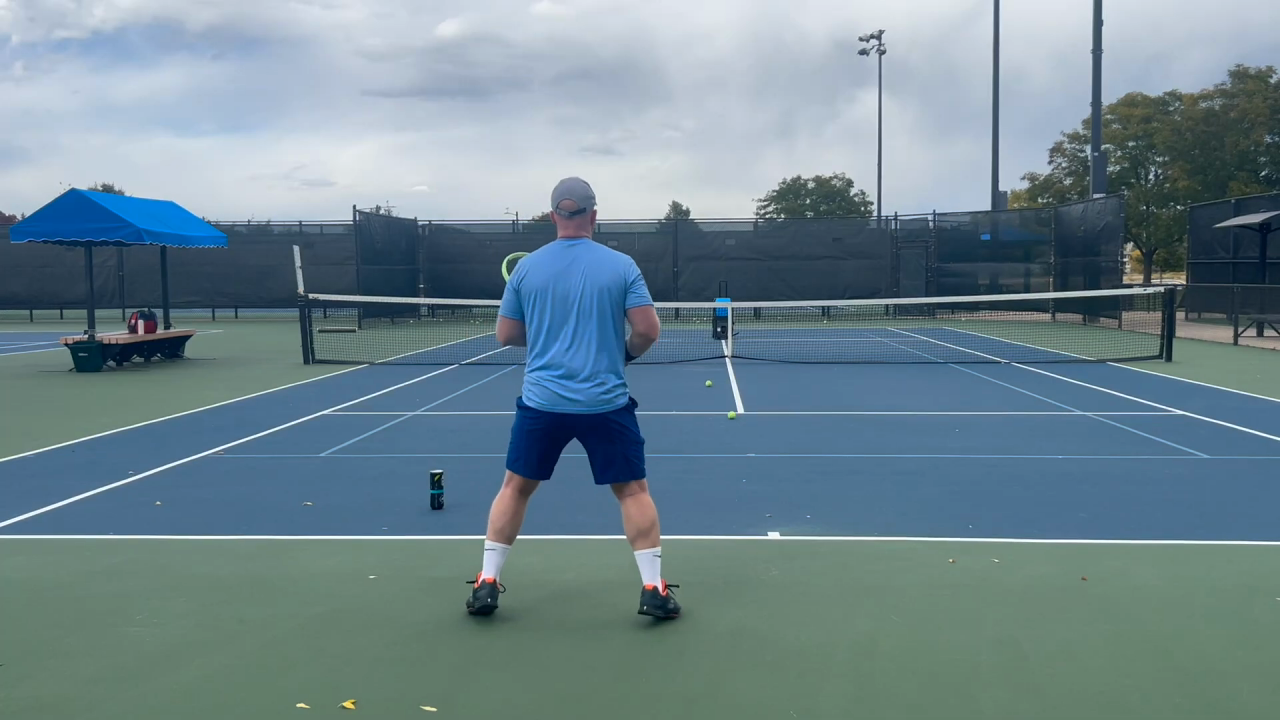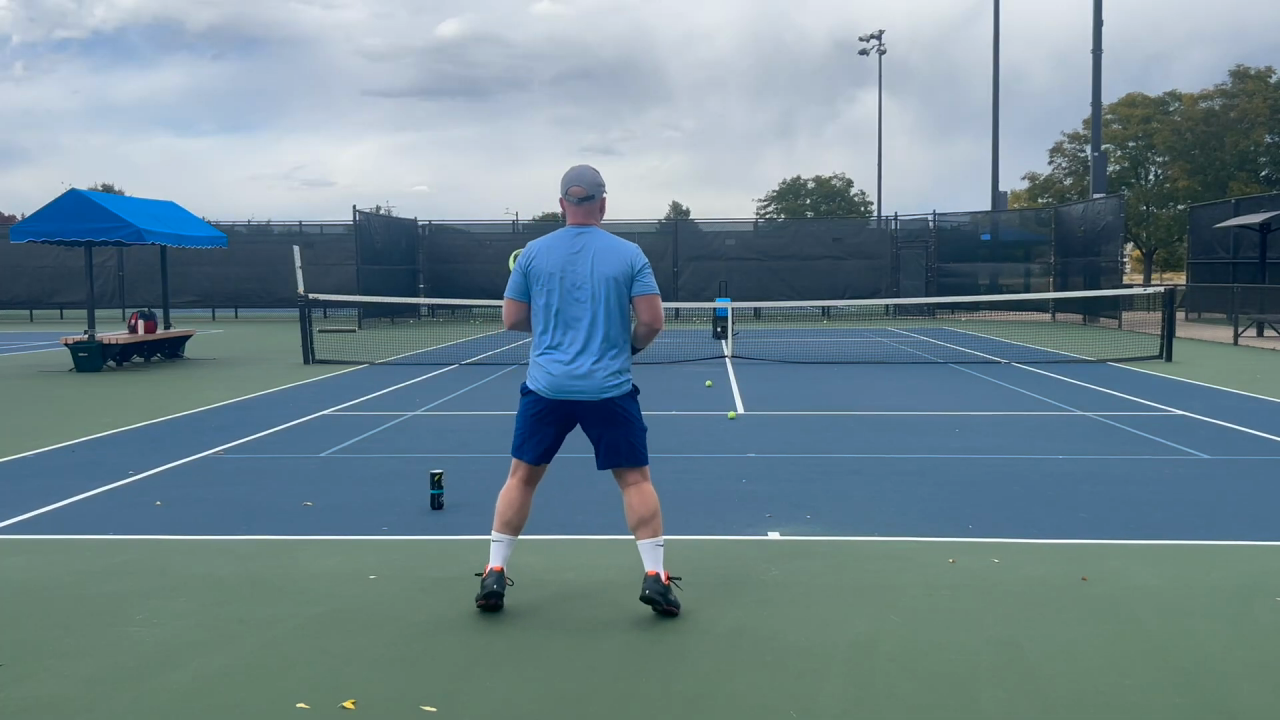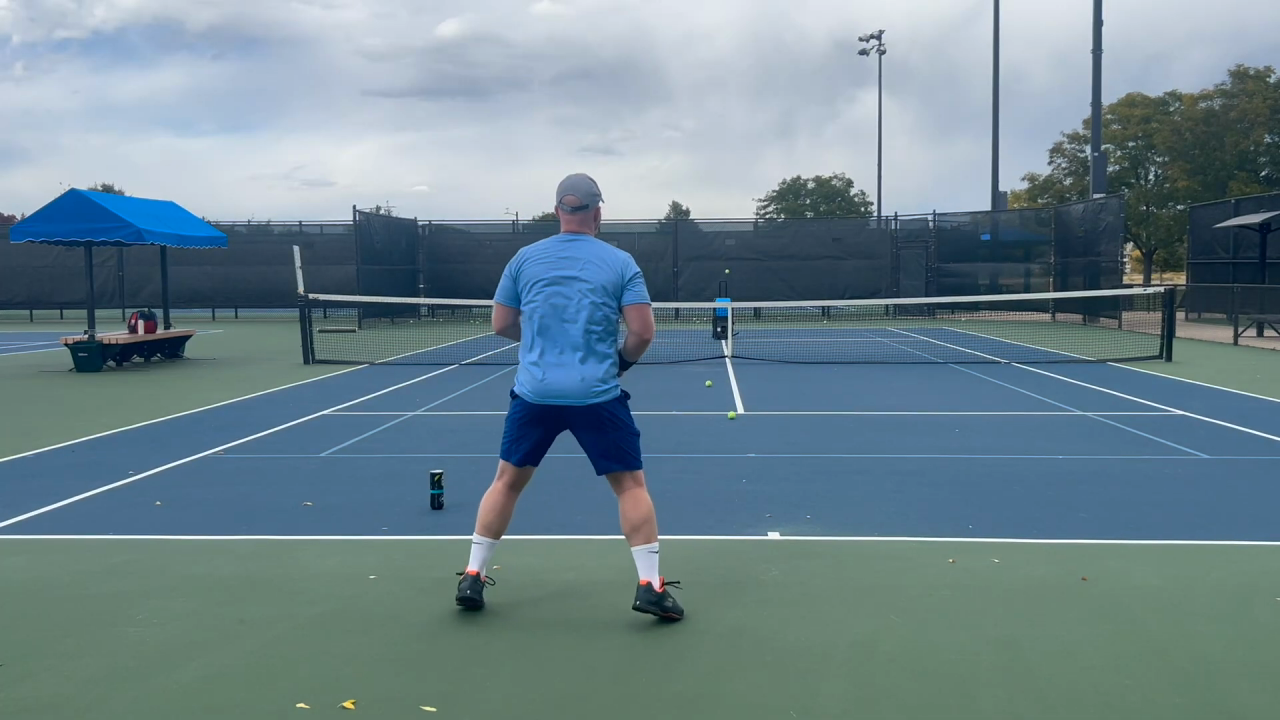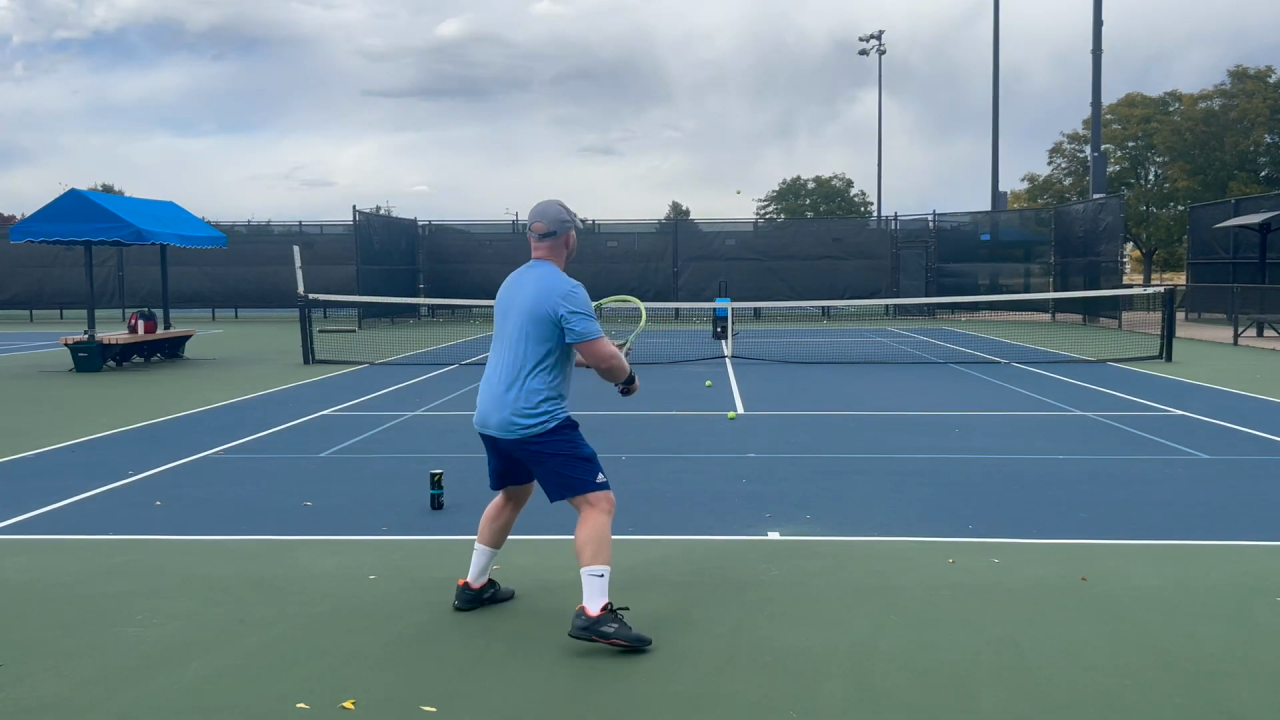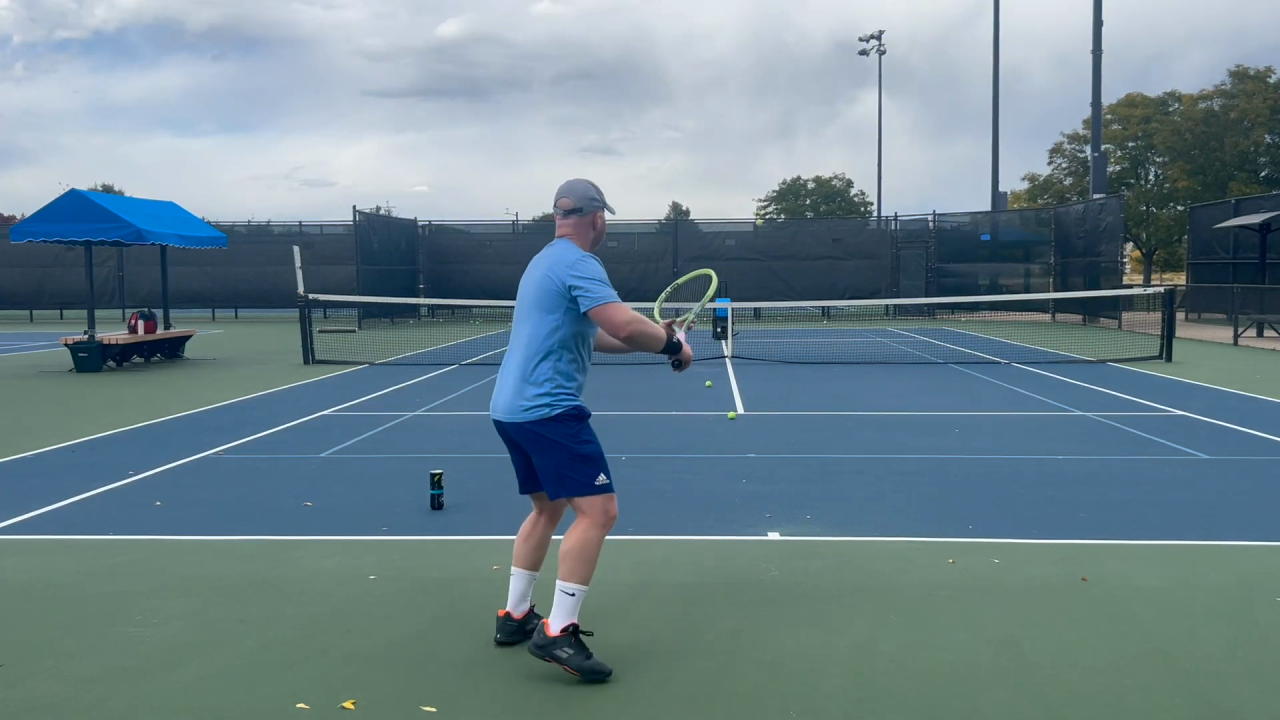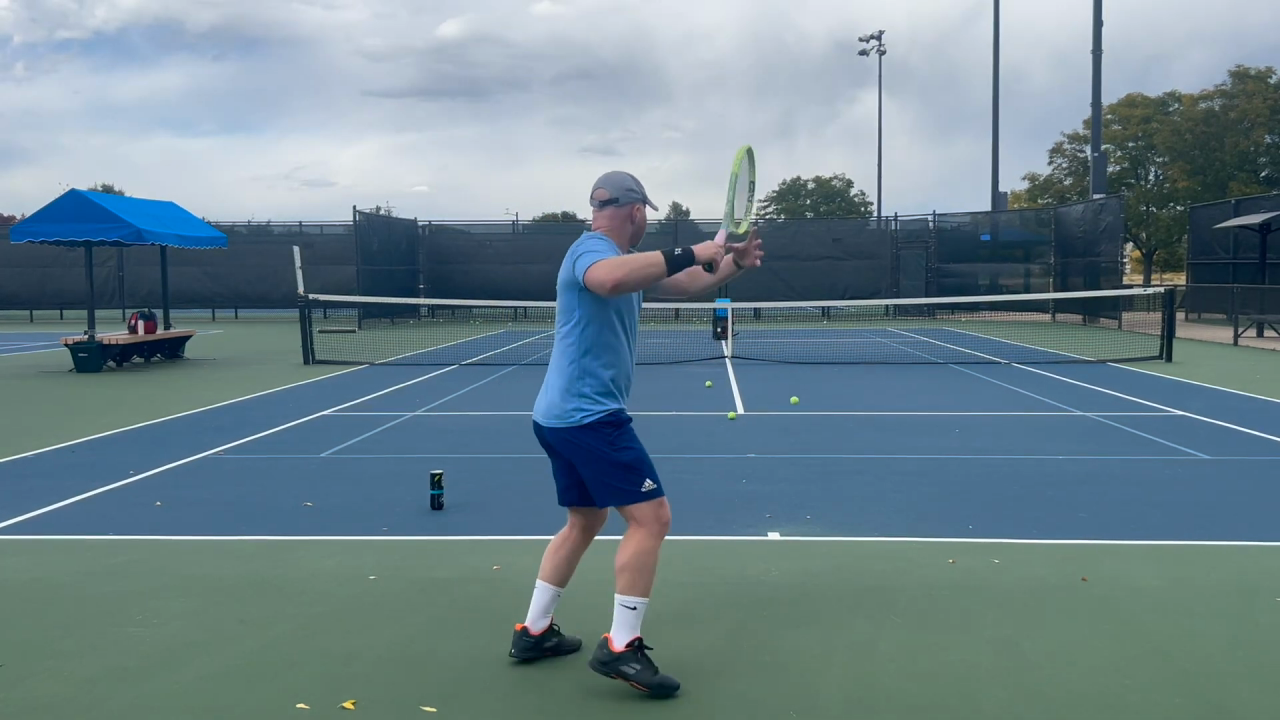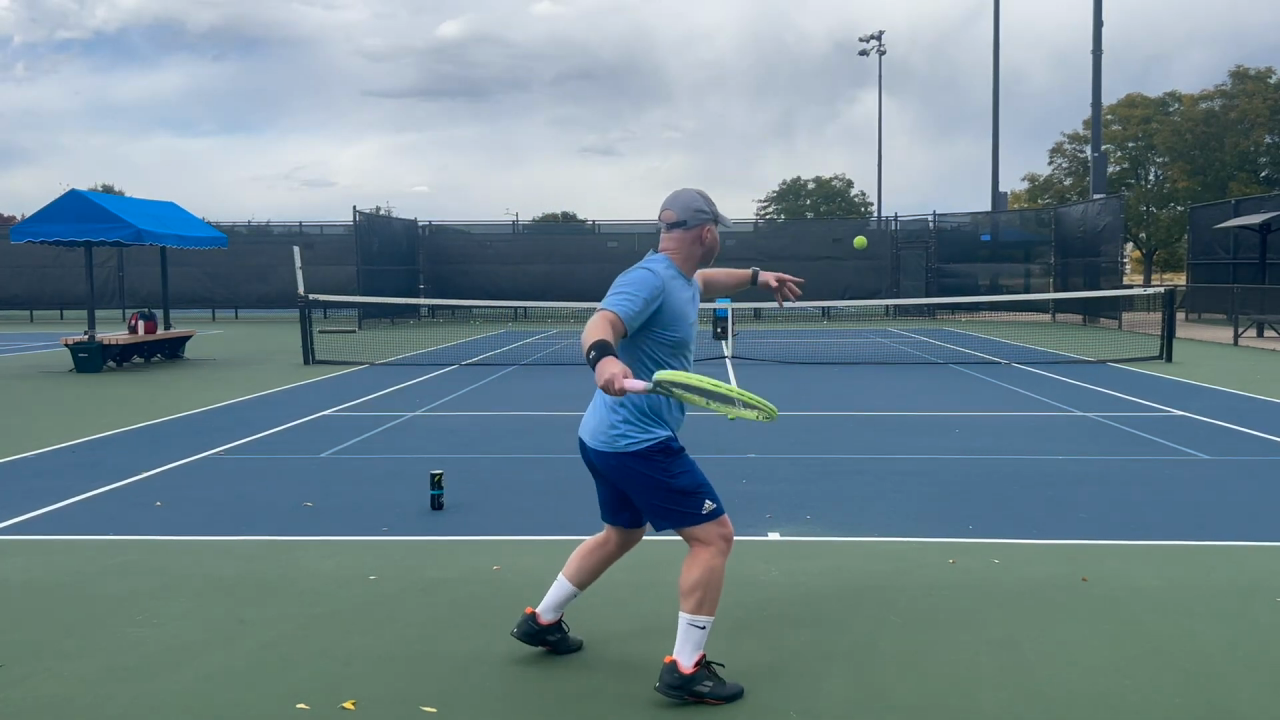
dt=0.4s
person 1, frame 1
left shoulder: (526, 268)
right shoulder: (621, 265)
left elbow: (506, 336)
right elbow: (648, 332)
right wrist: (626, 353)
left hip: (541, 401)
right hip: (605, 402)
left knee: (515, 488)
right knee: (634, 491)
left ankle: (487, 583)
right ankle: (654, 590)
person 1, frame 2
left shoulder: (534, 252)
right shoulder: (629, 254)
left elbow: (513, 319)
right elbow: (654, 320)
left hip: (547, 387)
right hip: (609, 389)
left knee: (522, 477)
right knee: (635, 480)
left ankle: (495, 575)
right ankle: (655, 577)
person 1, frame 3
left shoulder: (524, 258)
right shoulder: (621, 262)
left elbow: (501, 325)
right elbow: (643, 332)
right wrist: (623, 361)
left hip: (534, 392)
right hip: (597, 395)
left knee: (508, 480)
right knee: (630, 484)
left ankle: (473, 577)
right ankle: (651, 586)
person 1, frame 4
left shoulder: (513, 284)
right shoulder: (568, 293)
right elbow: (603, 360)
left wrist: (582, 357)
right wrist: (627, 376)
left hip: (493, 418)
right hip: (538, 423)
left knee: (514, 493)
right knee: (597, 504)
left ankle: (474, 584)
right ankle: (595, 612)
person 1, frame 5
left shoulder: (544, 262)
right shoulder: (579, 264)
left elbow: (586, 336)
right elbow: (622, 324)
left wrist: (647, 338)
right wrist: (672, 344)
left hip: (511, 408)
right hip: (548, 409)
left knee: (547, 506)
right knee: (598, 511)
left ankle: (516, 615)
right ankle: (558, 631)
person 1, frame 6
left shoulder: (606, 257)
right shoulder: (591, 249)
left elbow: (680, 283)
right elbow: (610, 281)
left wrist: (729, 260)
right wrist: (687, 253)
left hip: (563, 416)
right hip: (589, 416)
left knee: (585, 522)
right knee: (650, 518)
left ankle: (534, 631)
right ankle: (622, 646)
person 1, frame 7
left shoulder: (679, 278)
right shoulder: (649, 279)
left elbow: (705, 280)
right elbow: (600, 323)
left wrist: (757, 277)
right wrist: (601, 358)
left hip: (611, 439)
right hip: (638, 444)
left knee: (620, 533)
right knee: (713, 537)
left ankle: (541, 620)
right ankle: (685, 668)
